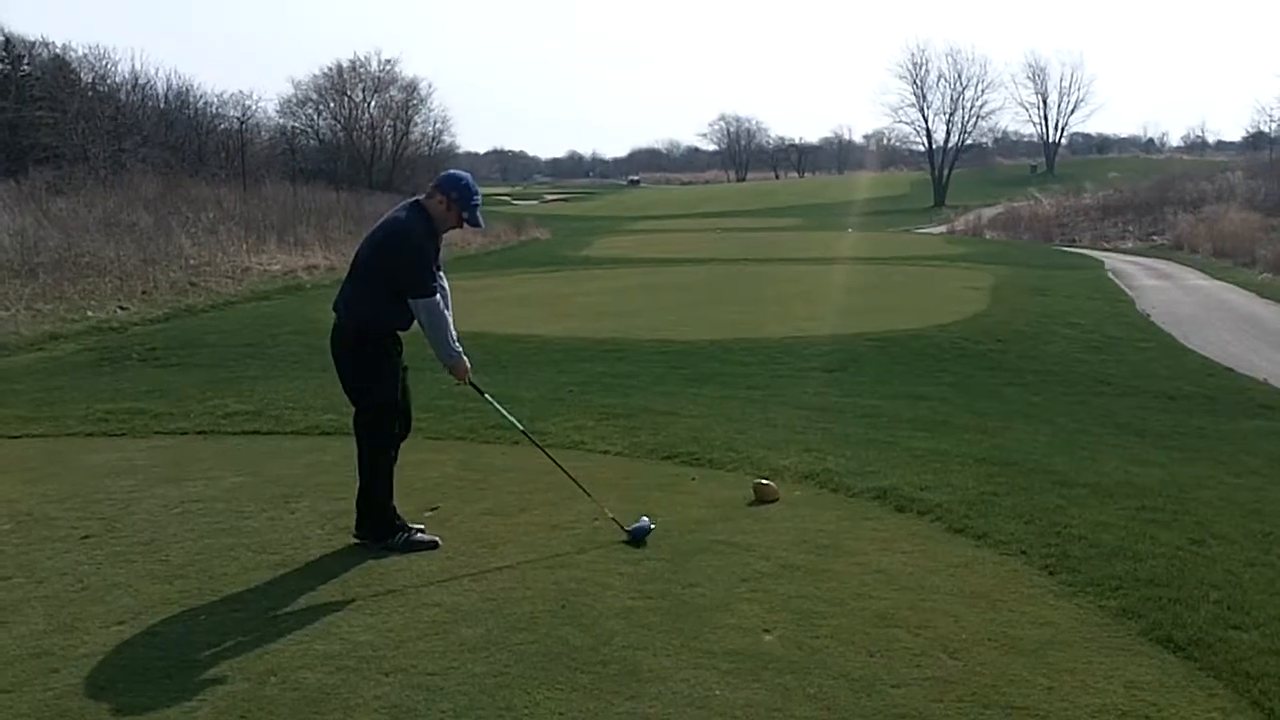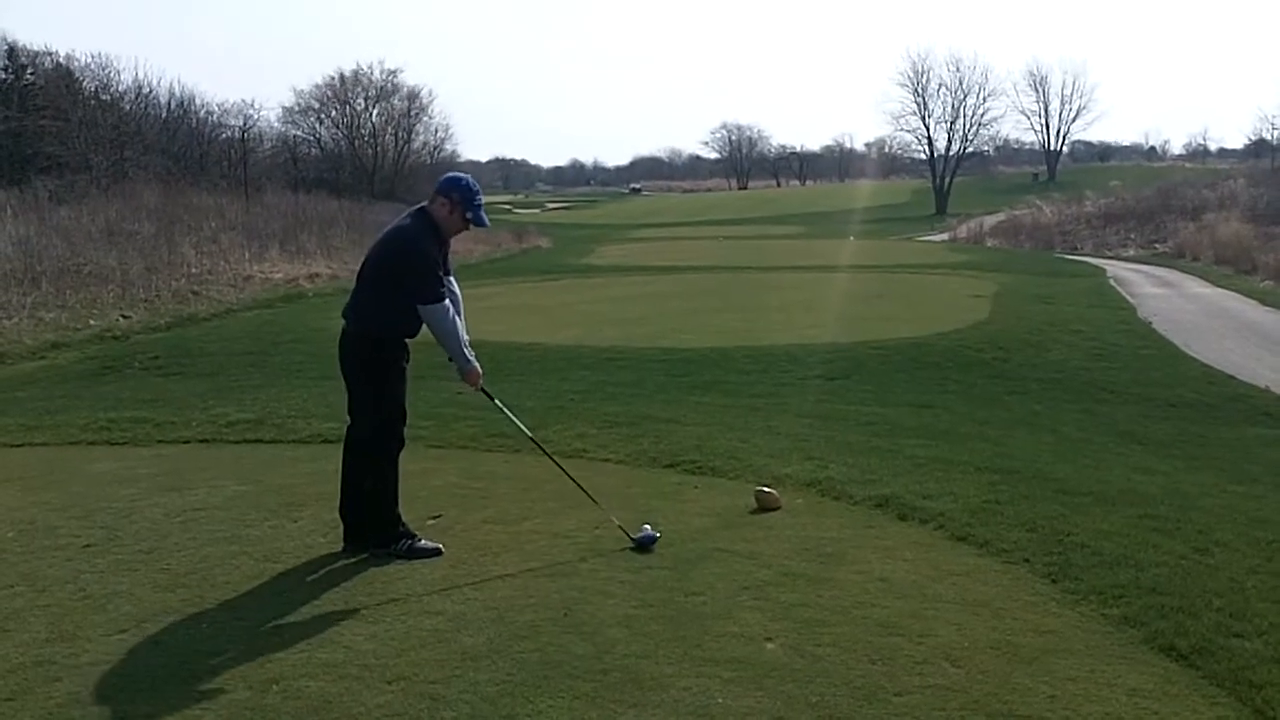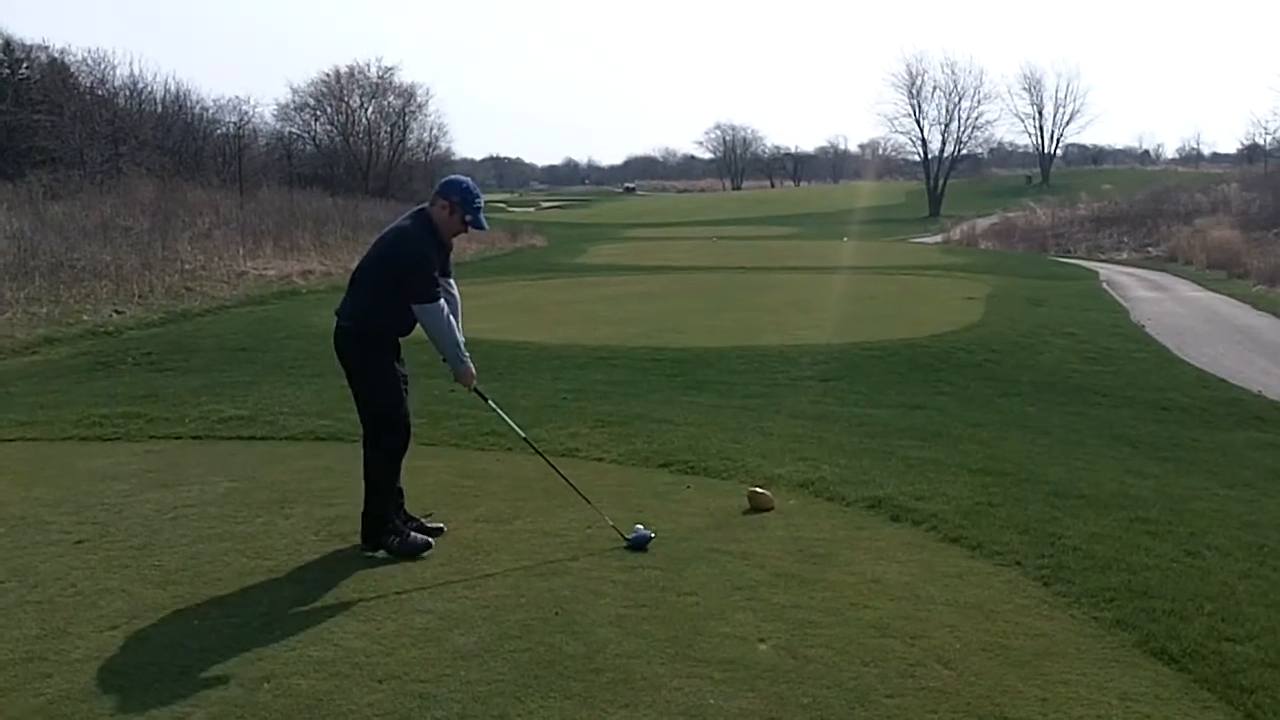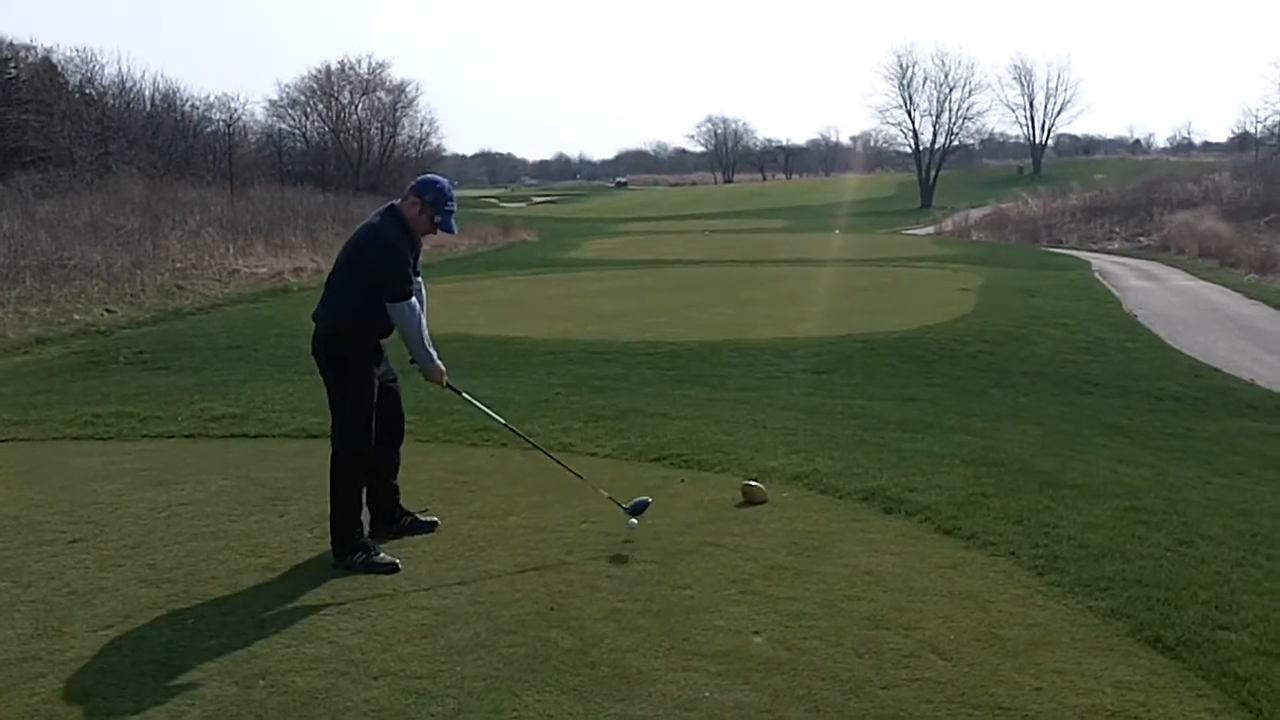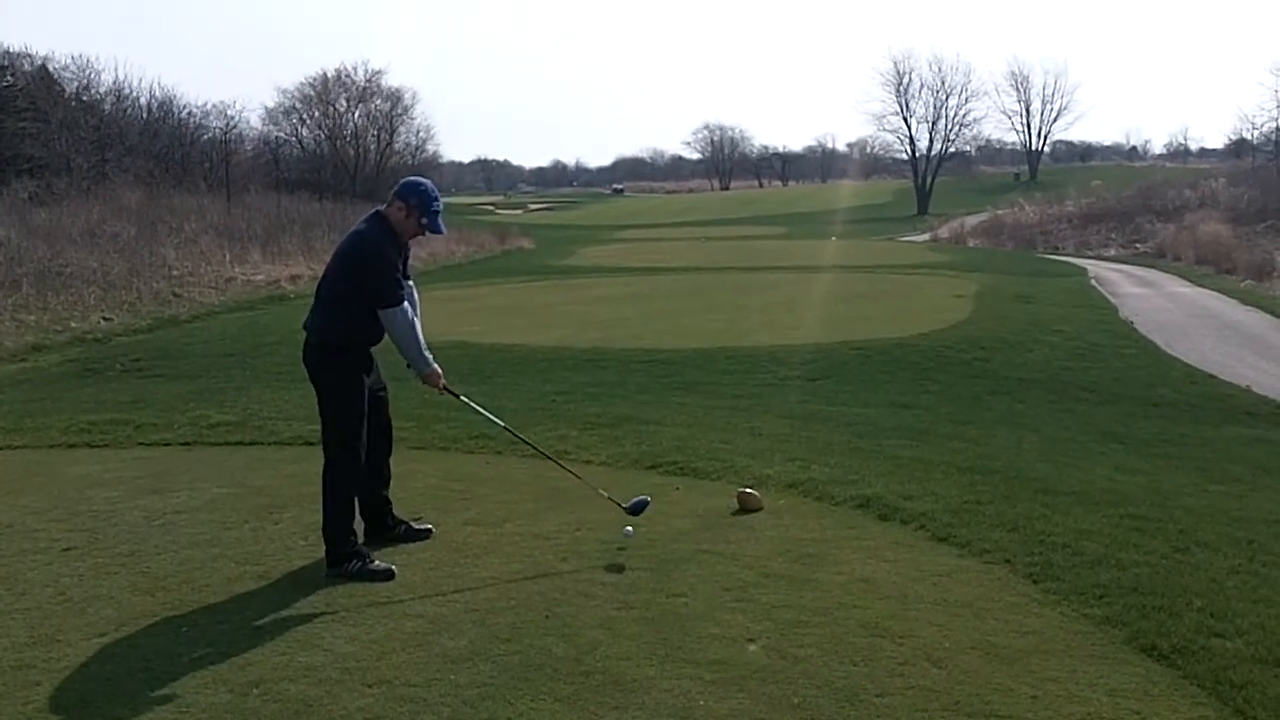
dt=1s
person 1, frame 1
left shoulder: (420, 225)
right shoulder: (407, 234)
left elbow: (438, 287)
right elbow: (428, 306)
left wrist: (453, 349)
right wrist: (453, 357)
left hip: (375, 336)
right hip: (361, 339)
left knee: (394, 423)
right knee: (381, 429)
left ankle: (373, 519)
right ankle: (381, 527)
person 1, frame 2
left shoulder: (431, 233)
right shoulder: (413, 241)
left elbow: (449, 292)
right elbow: (437, 312)
left wrist: (464, 352)
right wrist: (465, 362)
left hip: (376, 342)
right hip: (371, 345)
left knee: (367, 434)
right knee: (383, 437)
left ankle: (359, 530)
right ankle: (385, 533)
person 1, frame 3
left shoulder: (434, 235)
right shoulder: (411, 241)
left elbow: (447, 294)
right elbow: (432, 311)
left wrist: (459, 354)
right wrist: (460, 362)
left hip: (381, 337)
right hip: (362, 338)
left knee: (395, 427)
right knee: (387, 427)
left ankle: (392, 516)
right ankle: (381, 528)
person 1, frame 4
left shoulder: (404, 233)
right shoulder: (384, 238)
left elbow: (414, 293)
right elbow: (403, 309)
left wrist: (424, 355)
right wrist: (428, 361)
left hip: (366, 341)
right hip: (341, 345)
left knee: (389, 428)
right knee: (355, 440)
left ankle: (386, 515)
right ankle: (349, 544)
person 1, frame 5
left shoulder: (392, 239)
right shoulder: (372, 245)
left elbow: (406, 296)
right elbow: (396, 316)
left wrist: (421, 358)
right wrist: (424, 366)
left hip: (355, 350)
right hip: (332, 354)
left knee: (377, 437)
right knee: (346, 449)
left ankle: (380, 523)
right ankle: (342, 552)
